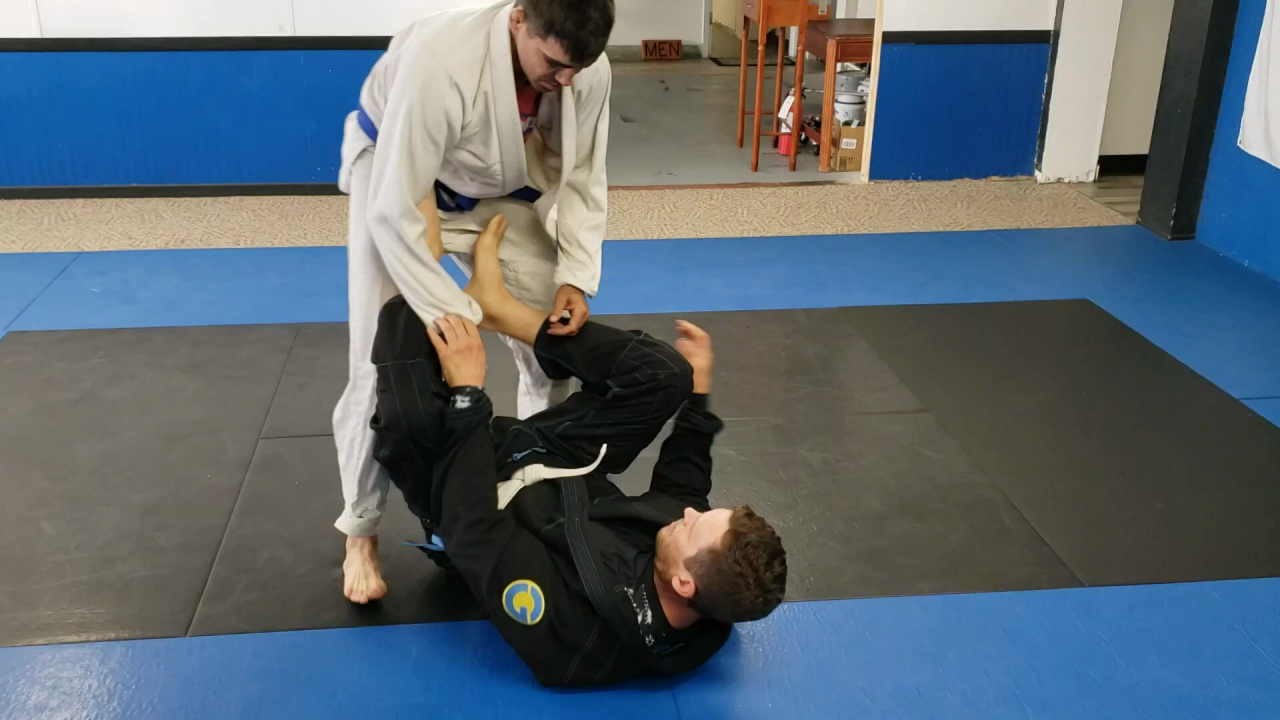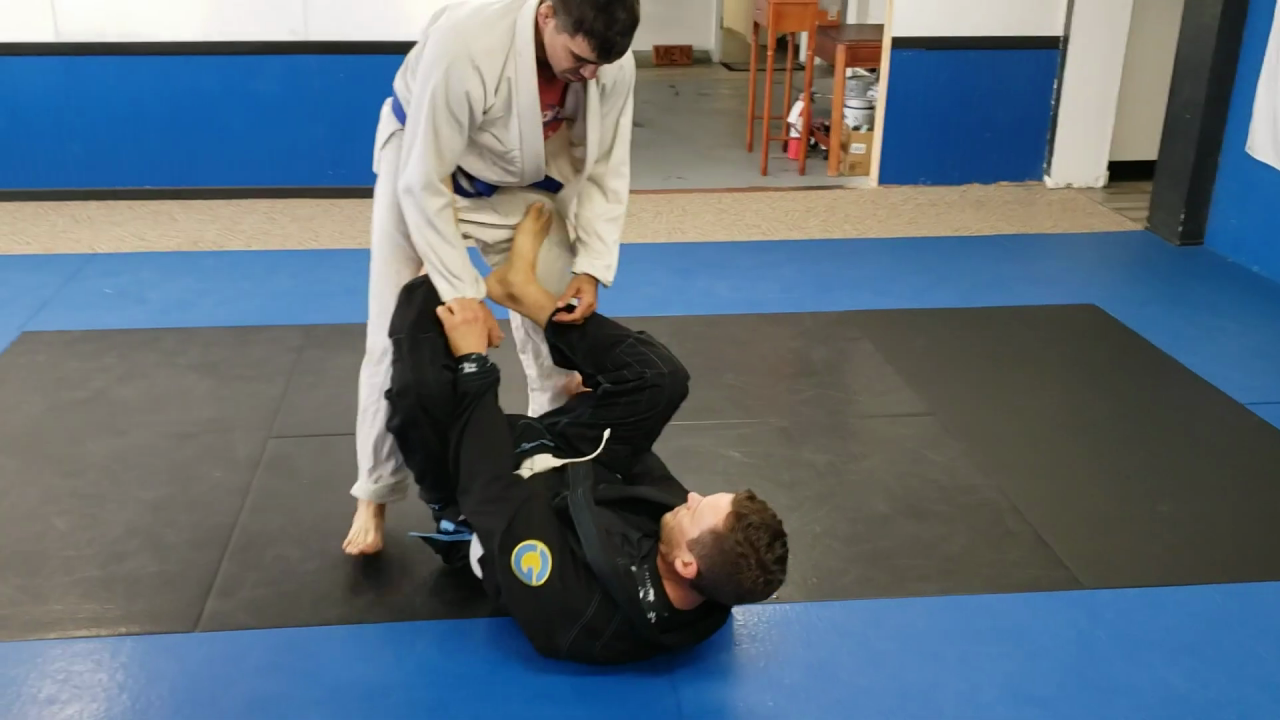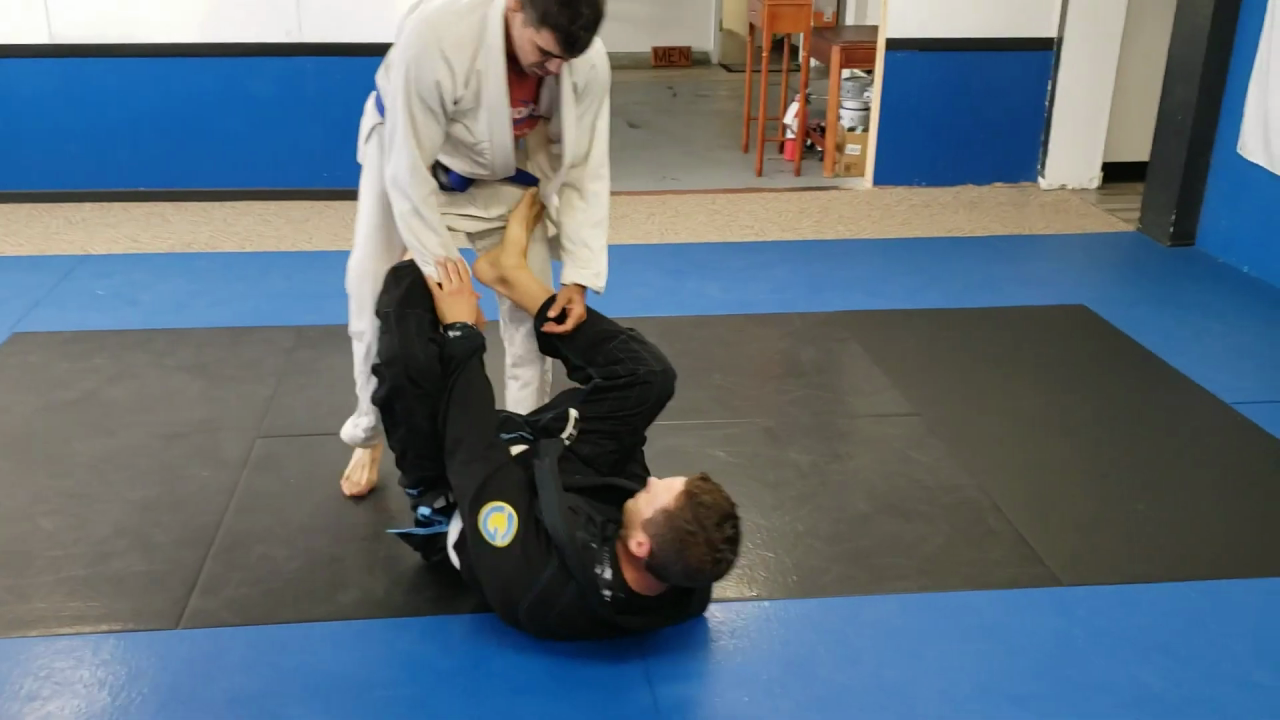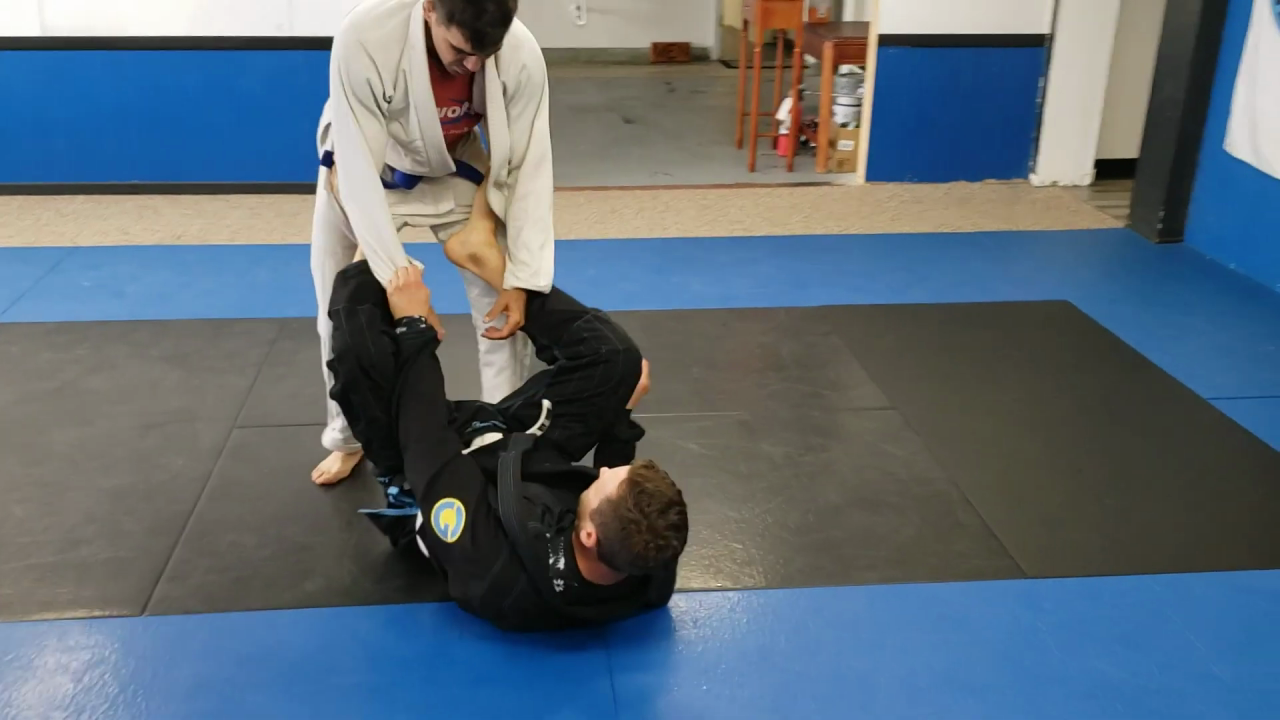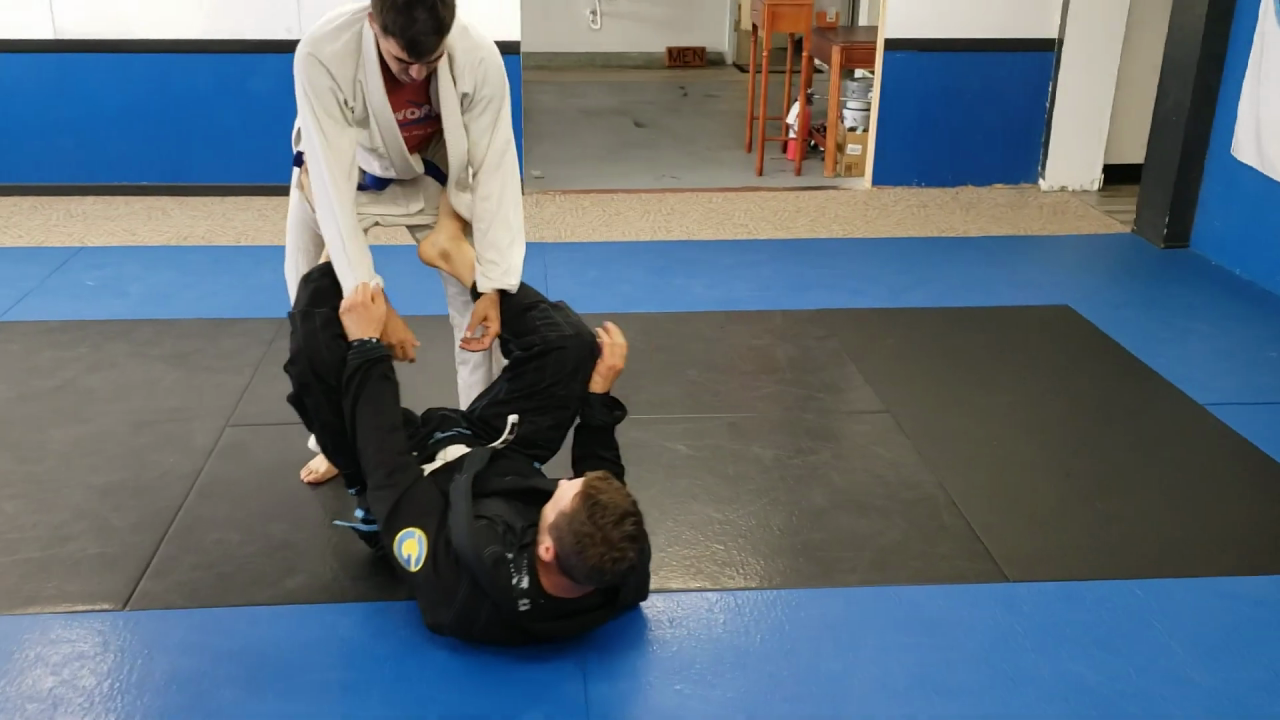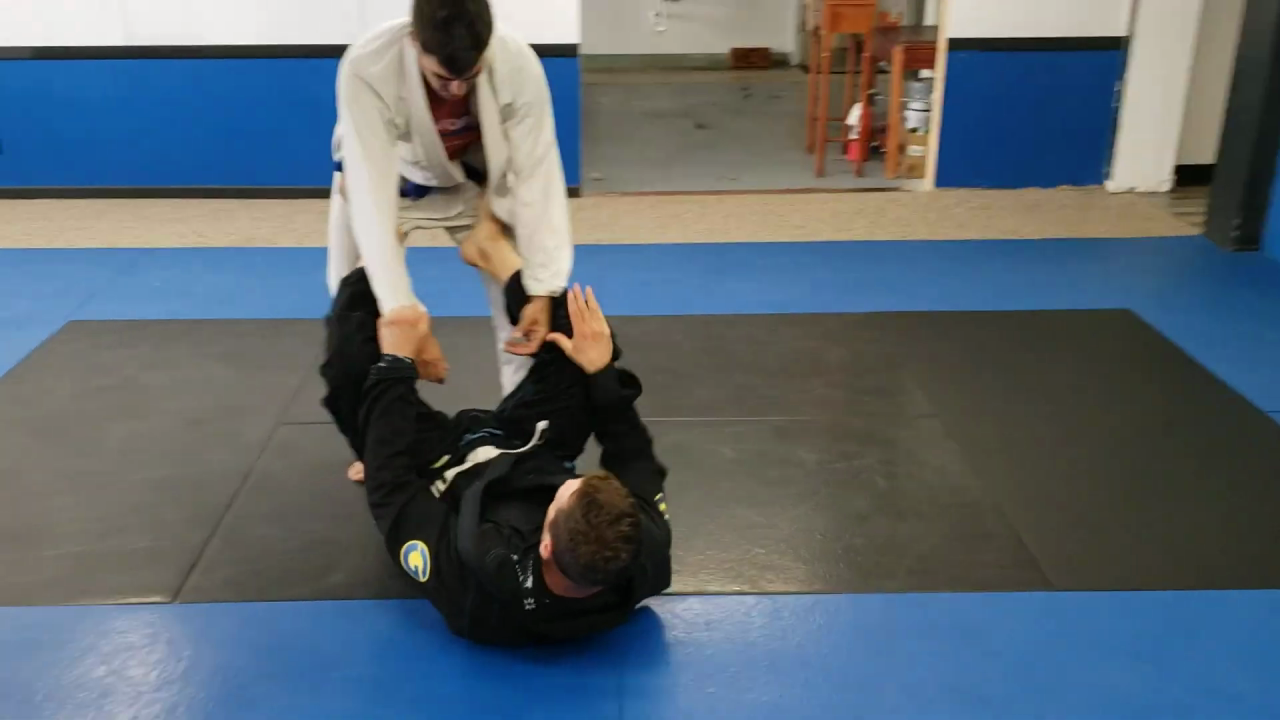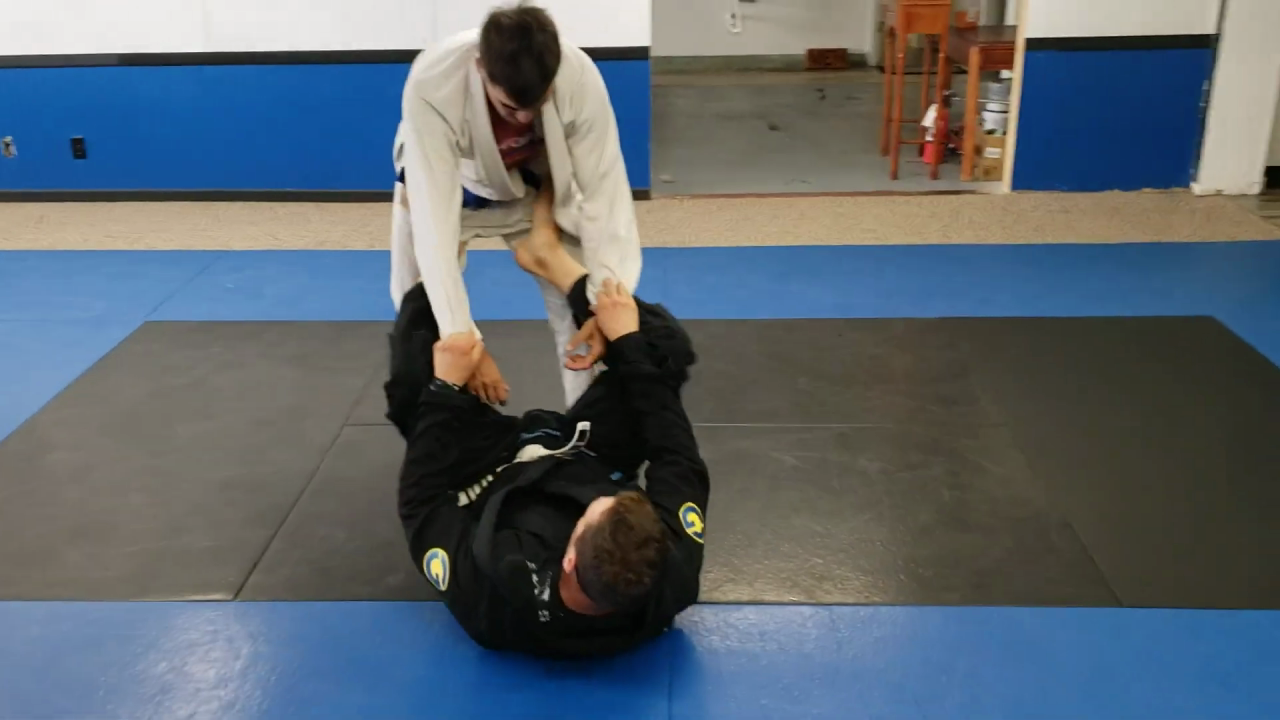
dt=0.2s
person 1, frame 1
left shoulder: (586, 70)
right shoulder: (436, 59)
left elbow: (580, 175)
right elbow: (395, 213)
left wrist: (576, 276)
right wrist: (456, 321)
left hip: (502, 190)
right hip: (395, 182)
left knee: (553, 336)
right knee: (384, 368)
right ankle: (361, 530)
person 1, frame 2
left shoulder: (611, 65)
left elbow: (602, 167)
right elbow: (423, 184)
left wrist: (591, 269)
right wrist: (466, 295)
left hip: (524, 181)
right hip: (427, 168)
left knee: (553, 334)
right knee: (398, 338)
right ankle: (374, 495)
person 1, frame 3
left shoulder: (586, 59)
left elbow: (585, 167)
right elbow: (405, 174)
left wrist: (579, 275)
left hip: (504, 174)
right hip: (410, 164)
left knee: (532, 321)
right knee: (381, 311)
right ankle: (370, 437)
person 1, frame 4
left shoulder: (520, 54)
right shoulder: (364, 40)
left elbow: (529, 166)
right elbow: (360, 172)
left wrist: (522, 281)
left hip: (461, 170)
right hip: (369, 166)
left knee: (504, 308)
right ankle: (348, 436)
person 1, frame 5
left shoulder: (477, 55)
right shoulder: (323, 52)
left elbow: (494, 168)
right elbow: (332, 182)
left wrist: (493, 286)
left hip: (434, 170)
right hip: (346, 169)
left knee: (479, 306)
person 1, frame 6
left shoulder: (517, 65)
right shoulder: (366, 69)
left elbow: (537, 179)
right elbow: (371, 201)
left wrist: (543, 291)
left hip: (474, 179)
right hip: (385, 177)
left knee: (520, 311)
person 1, frame 7
left shoulder: (579, 79)
right shoulder: (431, 88)
left elbow: (603, 188)
right elbow: (434, 217)
left hip: (534, 184)
right hip: (445, 181)
left knee: (578, 309)
person 2, frame 1
left shoulder: (576, 638)
right shoulder: (718, 599)
left elbow: (474, 532)
right elbow: (682, 487)
left wrist: (465, 397)
right wrist: (697, 396)
left knee: (412, 422)
right knee: (663, 376)
right ankle: (496, 304)
person 2, frame 2
left shoulder: (582, 612)
right shoulder: (720, 582)
left elbow: (490, 494)
left wrist: (473, 365)
left hip: (487, 511)
left knee: (424, 393)
right knee: (659, 376)
left ankle: (434, 271)
right ankle: (518, 287)
person 2, frame 3
left shoulder: (541, 585)
right shoulder: (684, 585)
left elbow: (473, 449)
left wrist: (459, 332)
left hip: (460, 500)
left knee: (410, 367)
right knee: (647, 375)
right ankle: (512, 274)
person 2, frame 4
left shoulder: (497, 570)
right shoulder: (652, 571)
left elbow: (427, 447)
left wrist: (412, 327)
right wrist: (618, 420)
left knee: (365, 353)
right knee: (612, 354)
right ankle: (486, 259)
person 2, frame 5
left shoulder: (463, 592)
right shoulder: (626, 565)
left elbow: (387, 473)
left wrist: (364, 346)
right wrist: (598, 397)
left hip: (422, 475)
left knee: (322, 359)
right knee: (568, 341)
right ankle: (454, 250)
person 2, frame 6
left shoulder: (477, 596)
right shoulder: (644, 557)
left elbow: (389, 488)
right elbow: (640, 467)
left wrist: (394, 364)
right wrist: (601, 373)
left hip: (449, 478)
left knee: (355, 370)
right knee: (588, 337)
right ankle: (490, 248)
person 2, frame 7
left shoulder: (491, 600)
right shoulder: (674, 573)
left elbow: (422, 502)
right elbow: (677, 456)
left wrist: (444, 390)
right wrist: (631, 342)
left knee: (415, 382)
right knee: (664, 347)
right ankle: (547, 257)
